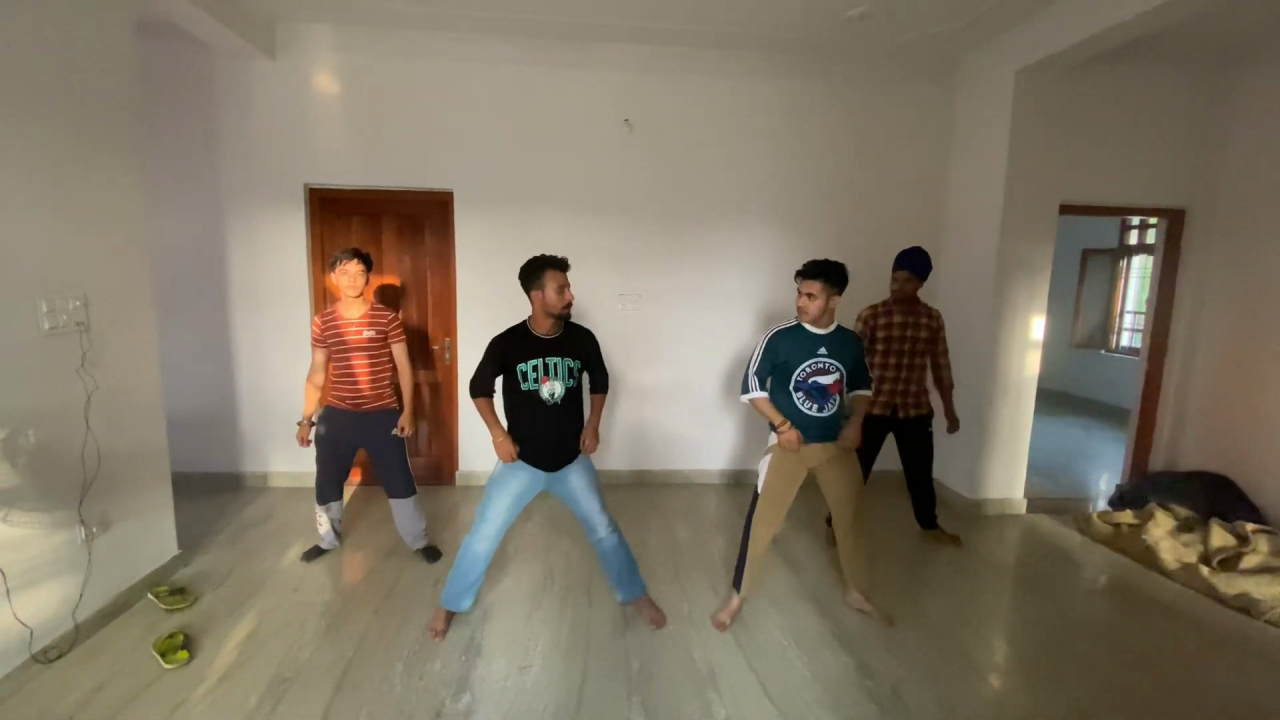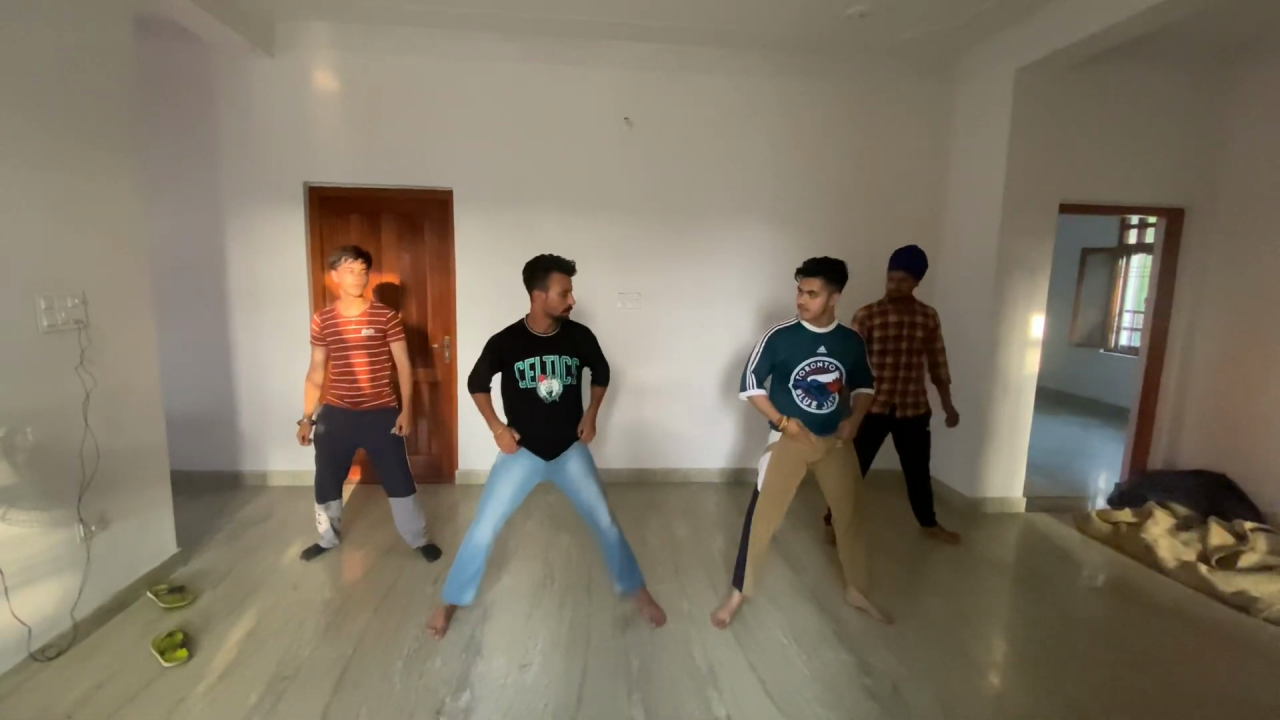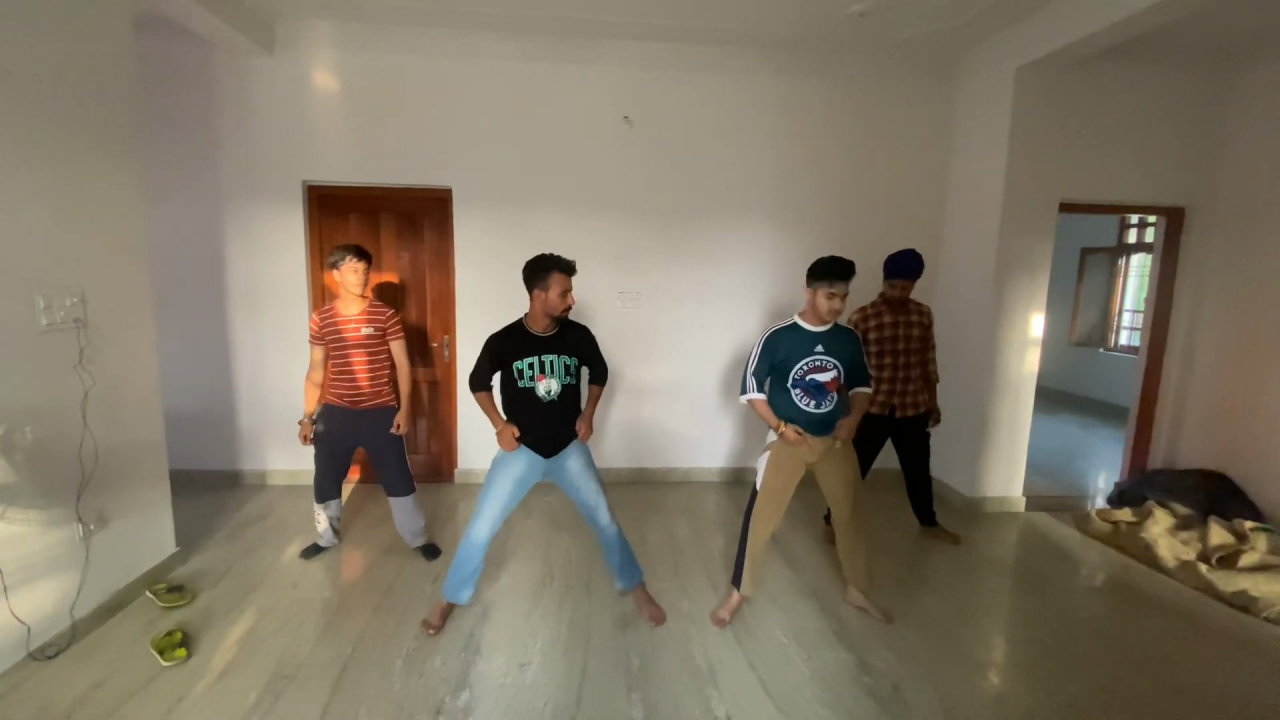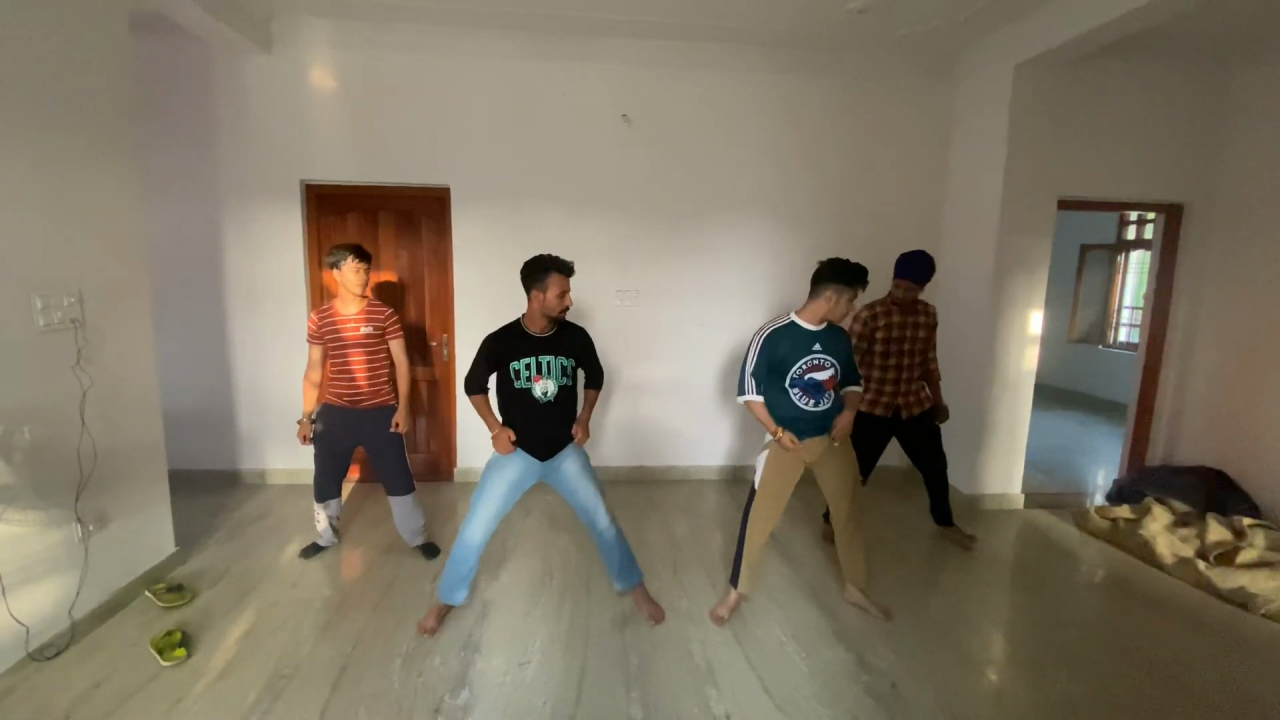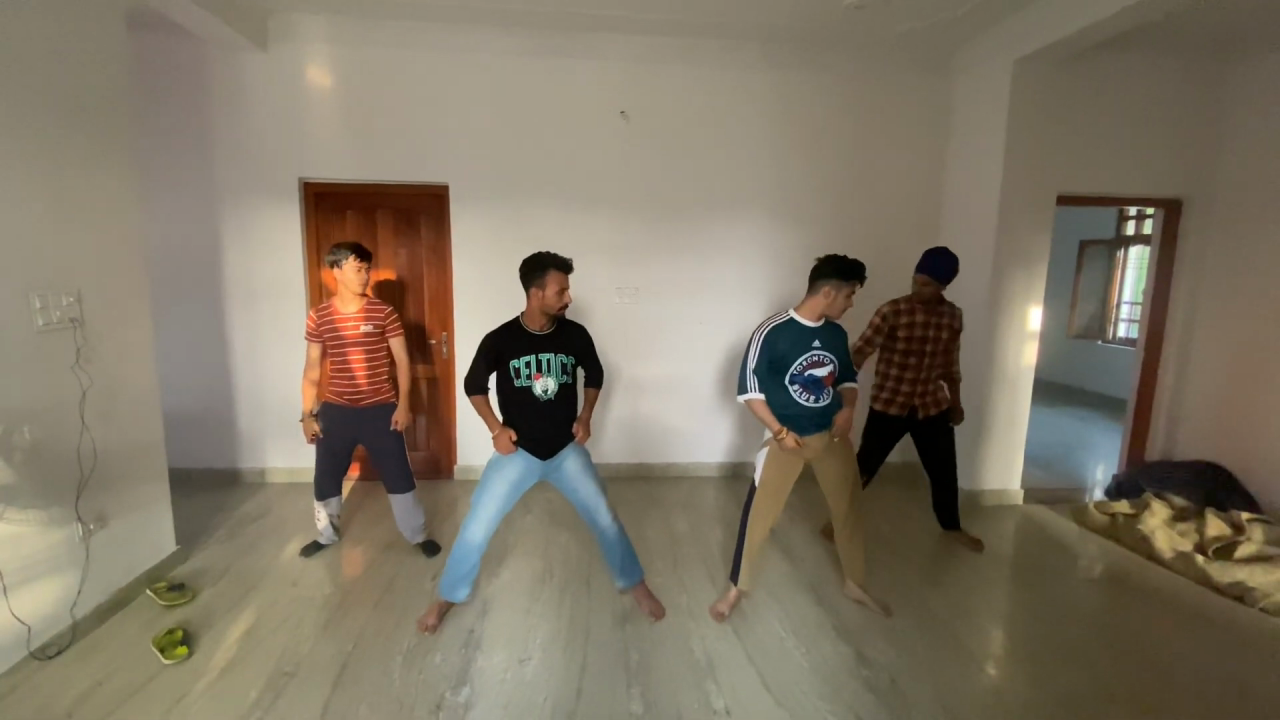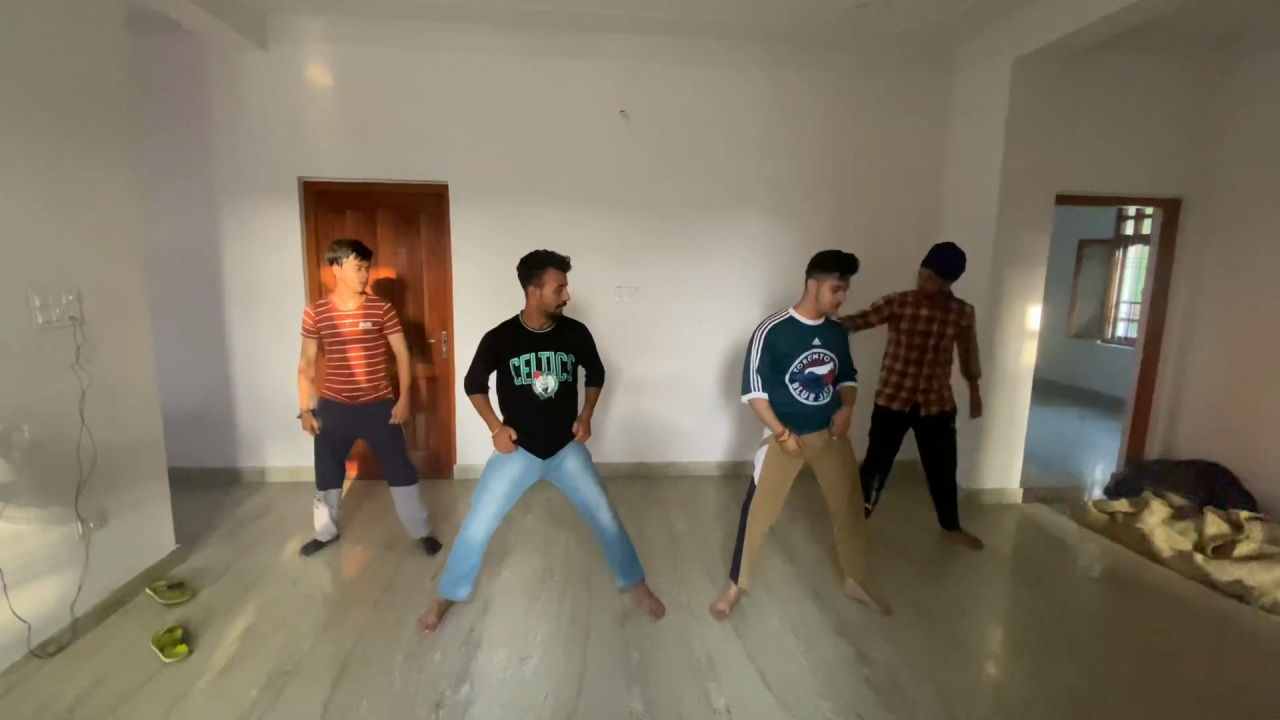
dt=0.2s
person 1, frame 1
left shoulder: (582, 339)
right shoulder: (506, 343)
left elbow: (599, 380)
right elbow: (479, 388)
left wrist: (593, 425)
right wrist: (499, 435)
left hip: (571, 459)
right hip: (521, 460)
left knee: (603, 530)
right knee: (483, 536)
left ankle: (636, 595)
right ankle: (450, 606)
person 1, frame 2
left shoulder: (580, 336)
right shoulder: (505, 342)
left elbow: (601, 373)
right elbow: (477, 383)
left wrist: (590, 415)
right wrist: (497, 427)
left hip: (570, 449)
right hip: (521, 451)
left knee: (604, 522)
right knee: (484, 529)
left ankle: (636, 591)
right ankle: (450, 602)
person 1, frame 3
left shoulder: (579, 336)
right shoulder: (503, 341)
left elbow: (599, 372)
right elbow: (478, 382)
left wrist: (588, 414)
right wrist: (499, 424)
left hip: (569, 448)
right hip: (521, 449)
left knee: (603, 520)
right knee: (482, 527)
left ankle: (635, 588)
right ankle: (449, 600)
person 1, frame 4
left shoulder: (576, 337)
right shoulder: (500, 341)
left elbow: (594, 376)
right elbow: (474, 385)
left wrist: (584, 418)
right wrist: (495, 427)
left hip: (565, 451)
right hip: (517, 452)
left knee: (602, 522)
right knee: (475, 531)
left ankle: (634, 587)
right ankle: (445, 601)
person 1, frame 5
left shoulder: (575, 335)
right shoulder: (500, 340)
left elbow: (594, 375)
right elbow: (474, 385)
left wrist: (585, 417)
right wrist: (496, 428)
left hip: (566, 449)
right hip: (518, 451)
left knee: (605, 520)
right knee: (476, 530)
left ankle: (635, 584)
right ankle: (447, 598)
person 1, frame 6
left shoulder: (576, 333)
right shoulder: (499, 339)
left elbow: (596, 374)
right elbow: (474, 384)
left wrist: (586, 415)
right wrist: (496, 427)
left hip: (567, 448)
right hip: (518, 449)
left knee: (605, 519)
right knee: (477, 529)
left ankle: (635, 584)
right ankle: (447, 597)
person 2, frame 1
left shoulder: (851, 342)
right shoulder: (779, 338)
left elbow: (861, 387)
right elbow: (751, 385)
left wrist: (855, 423)
right wrist: (782, 425)
left hip: (836, 445)
right hip: (789, 443)
left knee: (851, 518)
right knee: (762, 520)
left ankle: (855, 592)
right ankle: (737, 596)
person 2, frame 2
left shoulder: (852, 341)
right shoulder: (778, 336)
left elbow: (864, 385)
right elbow: (750, 384)
left wrist: (855, 419)
right wrist: (781, 420)
left hip: (836, 441)
right hip: (789, 440)
left knee: (850, 516)
right knee: (761, 517)
left ankle: (855, 590)
right ankle: (737, 594)
person 2, frame 3
left shoulder: (848, 339)
right shoulder: (776, 337)
left elbow: (862, 384)
right elbow: (750, 387)
left wrist: (853, 418)
right wrist: (780, 426)
left hip: (835, 441)
right hip: (788, 441)
left knee: (849, 515)
right knee: (760, 516)
left ankle: (856, 590)
right ankle: (737, 593)
person 2, frame 4
left shoulder: (840, 338)
right shoulder: (772, 335)
left elbow: (851, 382)
right elbow: (748, 389)
left wrist: (848, 413)
right wrist: (776, 432)
left hip: (832, 440)
right hip: (786, 441)
left knee: (849, 513)
right knee: (759, 515)
left ankle: (854, 588)
right ankle: (736, 591)
person 2, frame 5
left shoulder: (837, 334)
right shoulder: (771, 333)
right elbow: (749, 388)
left wrist: (847, 409)
right wrist: (779, 432)
left hip: (832, 436)
right hip: (786, 438)
left knee: (848, 509)
right knee: (759, 513)
left ankle: (854, 583)
right ankle: (736, 587)
person 2, frame 6
left shoulder: (838, 333)
right shoulder: (772, 331)
right elbow: (753, 389)
left wrist: (846, 408)
right wrist: (781, 434)
left hip: (831, 434)
right hip: (785, 436)
left knee: (849, 507)
right knee: (758, 511)
left ankle: (854, 582)
right ankle: (736, 586)
person 3, frame 1
left shoulder: (387, 318)
right shoulder: (323, 322)
left elbow: (404, 367)
right elbow: (316, 374)
left wrist: (407, 411)
right wrist: (306, 419)
left hip: (382, 415)
right hip: (337, 416)
left knee: (399, 482)
right knee: (327, 482)
left ankle: (419, 540)
right ankle: (329, 539)
person 3, frame 2
left shoulder: (386, 316)
right shoulder: (322, 320)
left elbow: (403, 365)
right elbow: (316, 372)
left wrist: (406, 410)
right wrist: (307, 417)
left hip: (381, 414)
right hip: (336, 414)
left knee: (399, 480)
right knee: (326, 481)
left ankle: (419, 539)
right ankle: (328, 538)
person 3, frame 3
left shoulder: (385, 315)
right shoulder: (321, 319)
left elbow: (402, 364)
right elbow: (316, 371)
left wrist: (404, 408)
right wrist: (307, 417)
left hip: (380, 413)
right hip: (336, 413)
left knee: (398, 480)
right knee: (325, 480)
left ankle: (418, 538)
right ankle: (327, 537)
person 3, frame 4
left shoulder: (384, 314)
right shoulder: (320, 318)
left elbow: (401, 362)
right elbow: (314, 370)
left wrist: (403, 407)
right wrist: (306, 417)
left hip: (380, 412)
right hip: (336, 413)
left knee: (398, 479)
right knee: (325, 480)
left ankle: (417, 537)
right ankle: (327, 537)
person 3, frame 5
left shoulder: (383, 312)
right shoulder: (318, 316)
left elbow: (402, 360)
right elbow: (312, 368)
left wrist: (403, 405)
right wrist: (307, 414)
left hip: (380, 410)
right hip: (335, 411)
left knee: (398, 478)
right knee: (325, 479)
left ankle: (418, 535)
right ankle: (327, 535)
person 3, frame 6
left shoulder: (382, 309)
right shoulder: (316, 313)
left elbow: (402, 354)
right elbow: (307, 363)
left wrist: (404, 398)
right wrist: (305, 408)
left hip: (379, 406)
right hip: (334, 407)
left knee: (401, 471)
right knee: (326, 475)
left ankle: (421, 531)
right ankle: (326, 533)
person 4, frame 1
left shoulder: (933, 318)
right shoulder: (871, 315)
left elbow: (941, 366)
left wrist: (949, 408)
left hip: (915, 408)
right hip: (874, 406)
left knee: (921, 470)
right knee: (857, 468)
left ankle: (930, 525)
person 4, frame 2
left shoulder: (929, 316)
right shoulder: (867, 315)
left elbow: (937, 362)
left wrist: (948, 404)
left hip: (913, 407)
right hip: (872, 406)
left knee: (918, 468)
left ankle: (929, 523)
right ankle: (835, 522)
person 4, frame 3
left shoulder: (923, 314)
right shoulder: (862, 317)
left elbow: (928, 361)
left wrist: (933, 401)
left hip: (913, 407)
right hip: (872, 407)
left knee: (918, 467)
right knee: (854, 467)
left ankle: (929, 522)
right ankle: (835, 521)
person 4, frame 4
left shoulder: (928, 314)
right shoulder: (869, 314)
left elbow: (929, 360)
left wrist: (938, 399)
left hip: (916, 405)
right hip: (874, 407)
left knee: (935, 466)
right knee: (856, 468)
left ankle: (946, 523)
right ankle: (834, 521)
person 4, frame 5
left shoulder: (953, 315)
right shoulder: (892, 311)
left elbow: (951, 361)
right elbow: (862, 349)
left wrist: (956, 400)
left hip: (933, 406)
right hip: (888, 404)
left knee: (944, 470)
right knee: (865, 465)
left ankle: (952, 526)
person 4, frame 6
left shoulder: (963, 313)
right shoulder: (897, 303)
left elbow: (968, 354)
right elbow: (859, 320)
left wrist: (974, 393)
left hip: (937, 403)
right hip: (893, 400)
left knee: (943, 469)
right knee: (876, 465)
left ankle: (951, 526)
